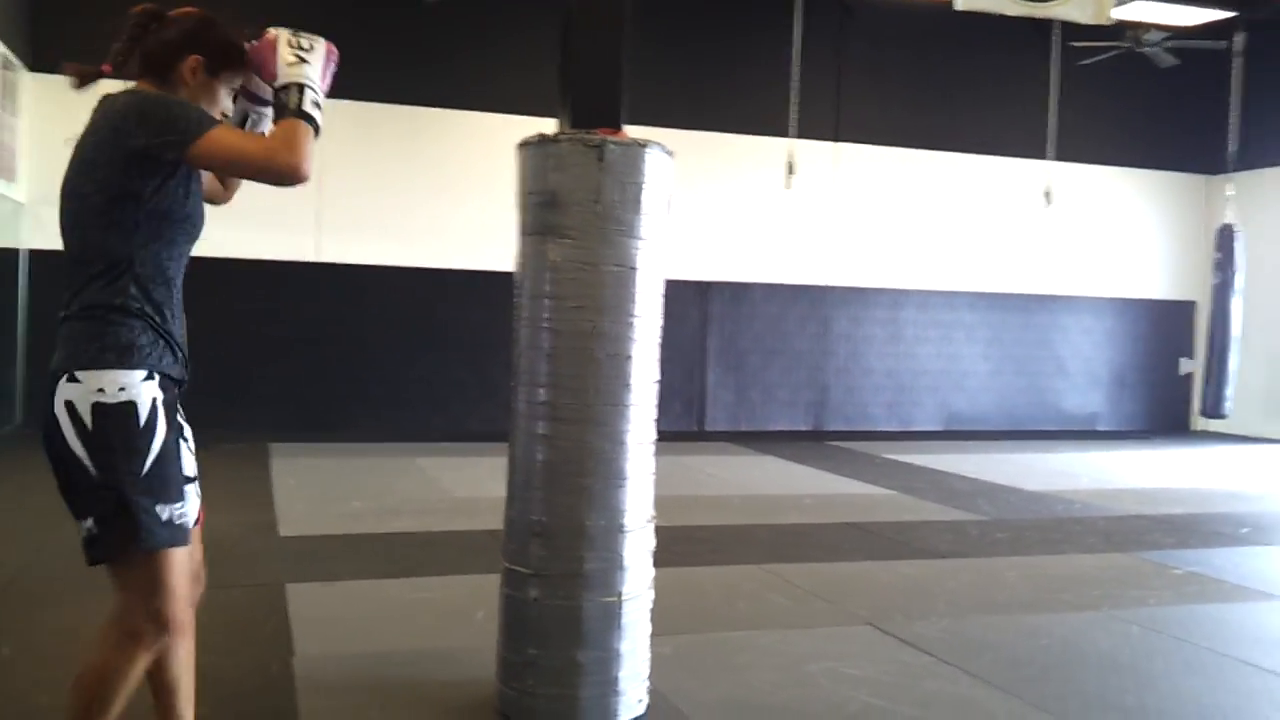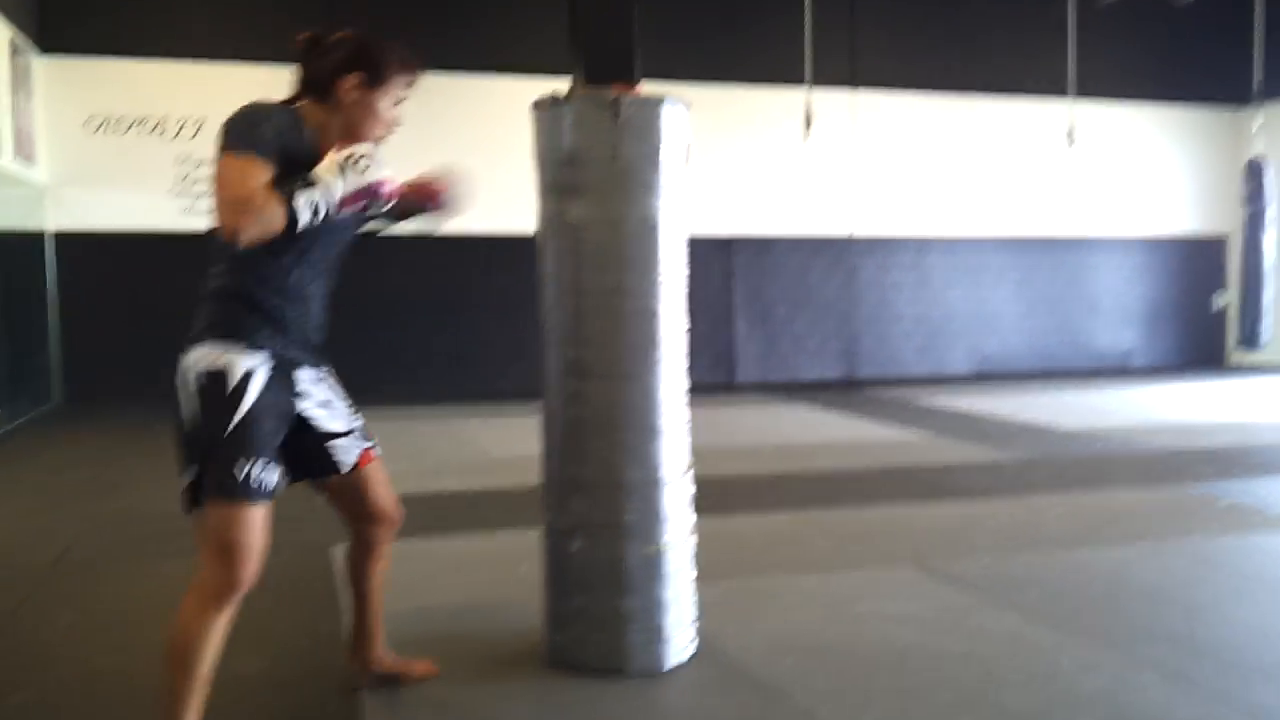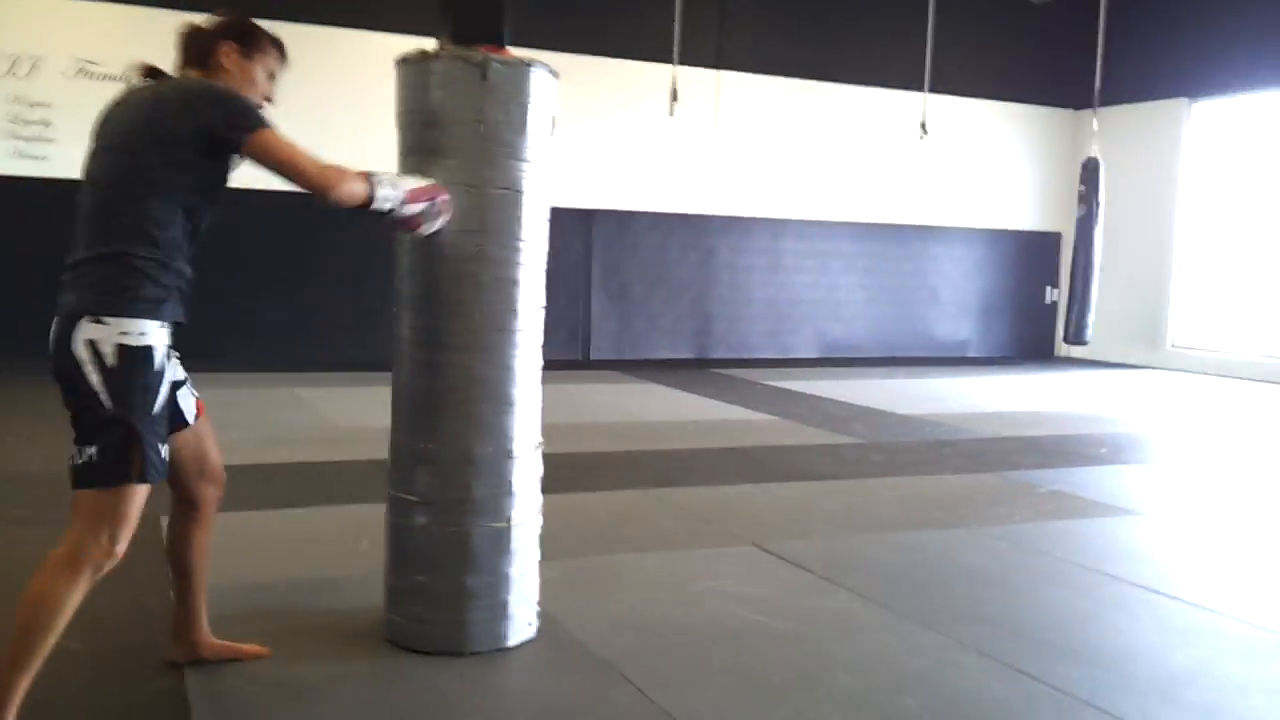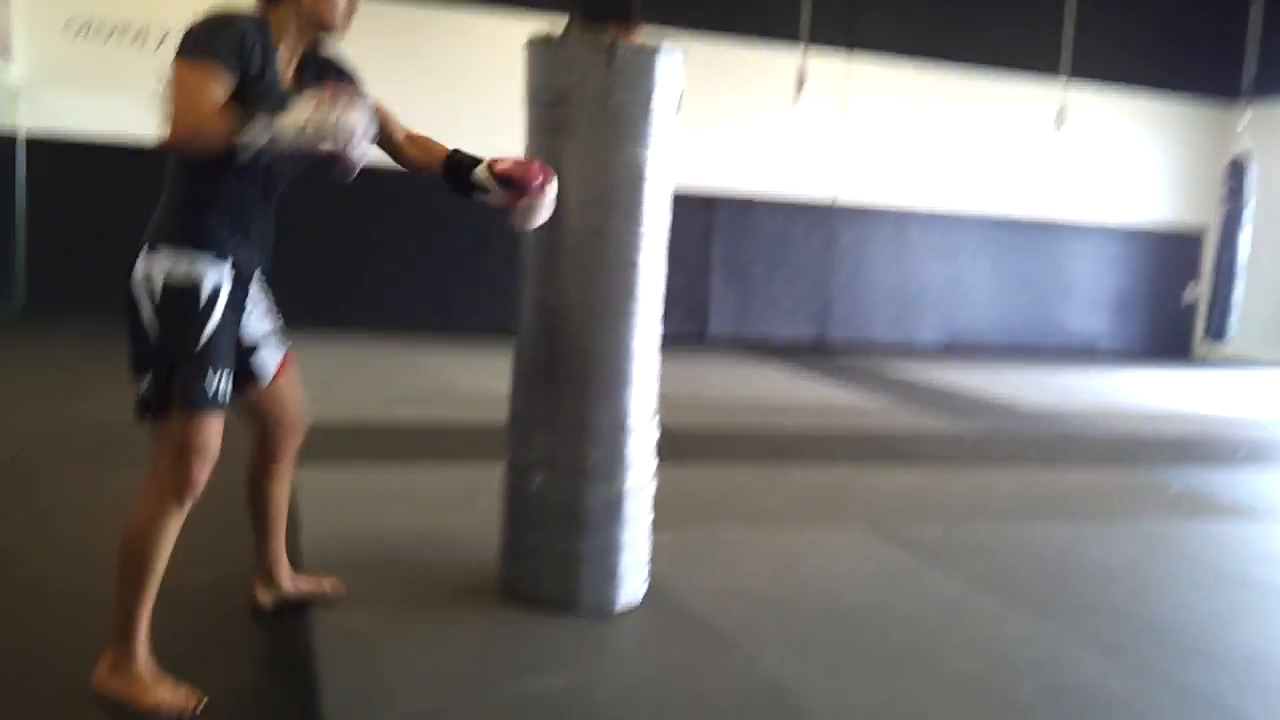
dt=0.4s
person 1, frame 1
left shoulder: (131, 130)
right shoulder: (148, 110)
left elbow: (216, 187)
right elbow: (288, 165)
left wrist: (258, 101)
right wrist: (300, 88)
left hip: (138, 386)
right hip: (111, 389)
left knee: (177, 599)
right knee: (154, 616)
person 1, frame 2
left shoulder: (322, 147)
right shoulder: (264, 125)
left elbow: (365, 201)
right elbow: (237, 222)
left wrist: (404, 198)
right wrist: (335, 186)
left hip: (298, 369)
right hip: (234, 365)
left knee: (380, 514)
right knee: (230, 572)
left ankle: (370, 652)
person 1, frame 3
left shoulder: (134, 104)
right shoulder: (213, 102)
right elbow: (329, 187)
right wrist: (404, 194)
left hip: (107, 325)
right hip: (126, 330)
left knee: (203, 480)
right knee: (99, 542)
left ankle: (189, 635)
person 1, frame 4
left shoulder: (317, 66)
left elbow: (397, 139)
right elbow: (187, 132)
left wrist: (478, 174)
right wrist: (295, 126)
left hip: (236, 274)
right hip: (188, 266)
left knee: (283, 423)
right knee: (185, 466)
left ankle: (274, 575)
right ankle: (123, 662)
